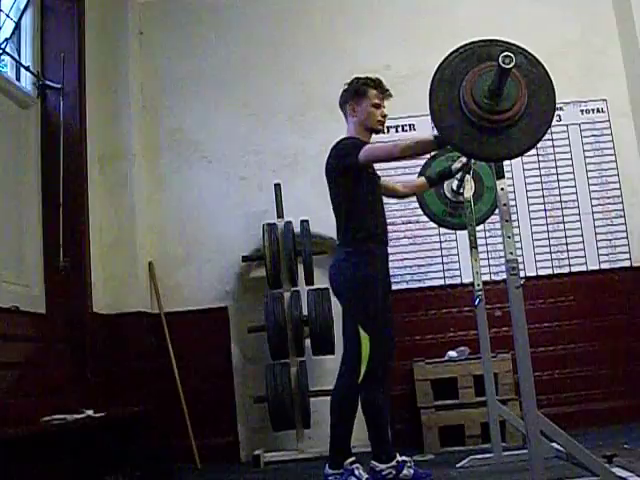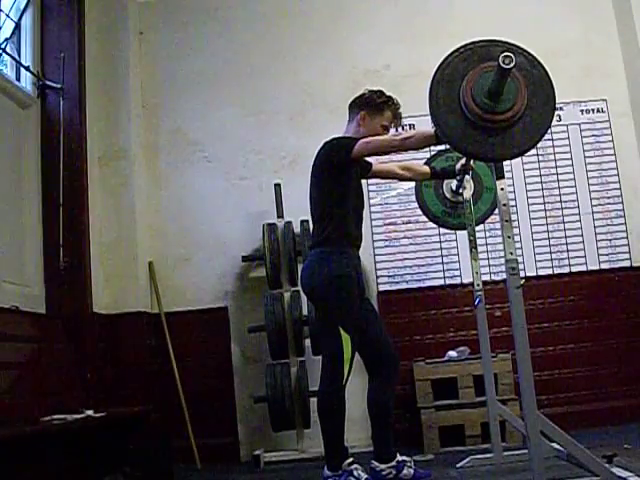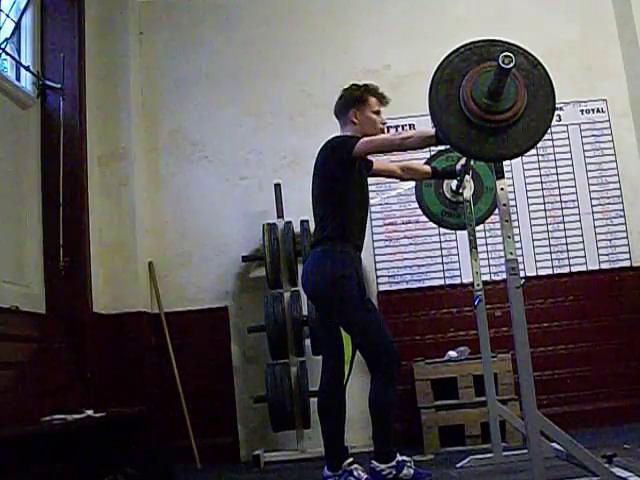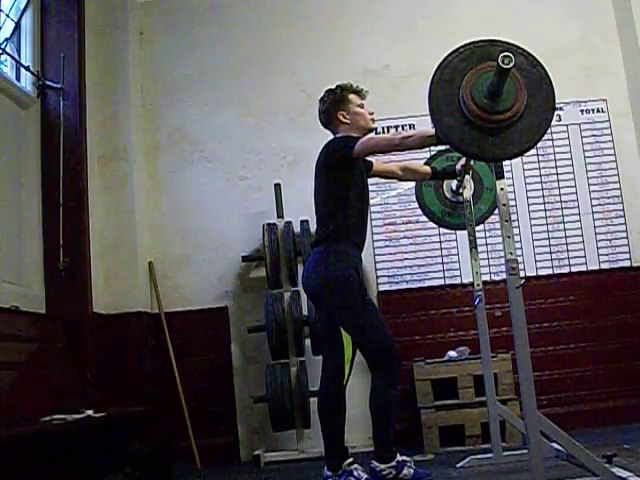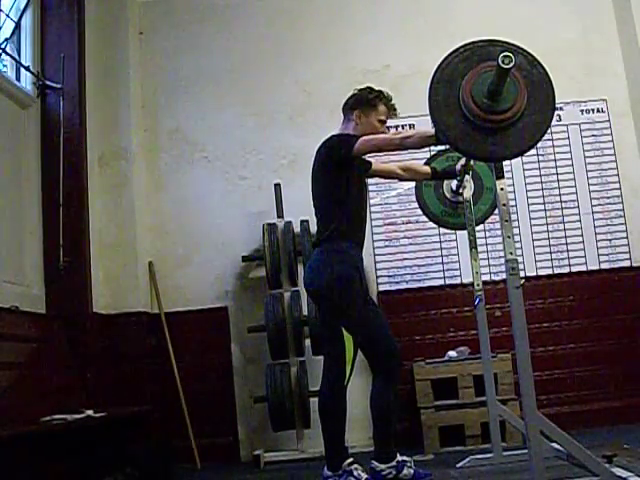
dt=1s
person 1, frame 1
left shoulder: (363, 160)
right shoulder: (345, 151)
left elbow: (397, 188)
right elbow: (398, 151)
left wrist: (444, 176)
left hip: (368, 267)
right hip: (358, 267)
left knee: (377, 367)
right knee: (357, 367)
person 1, frame 2
left shoulder: (349, 164)
right shoulder: (334, 151)
left elbow: (400, 170)
right elbow: (401, 143)
left wrist: (446, 172)
left hip: (339, 270)
right hip: (332, 270)
left knee: (384, 361)
right knee: (337, 369)
person 1, frame 3
left shoulder: (351, 161)
right shoulder: (337, 149)
left elbow: (400, 170)
right elbow: (402, 142)
left wrist: (447, 172)
left hip: (337, 269)
right hip: (334, 269)
left knee: (385, 360)
person 1, frame 4
left shoulder: (351, 160)
right shoulder: (338, 149)
left elbow: (400, 170)
right elbow: (401, 141)
left wrist: (446, 172)
left hip: (336, 269)
right hip: (334, 269)
left knee: (364, 364)
right knee: (361, 364)
person 1, frame 5
left shoulder: (350, 161)
right shoulder: (335, 148)
left elbow: (400, 169)
right elbow: (402, 141)
left wrist: (447, 172)
left hip: (332, 268)
right hip: (337, 268)
left knee: (362, 364)
right knee: (386, 359)
